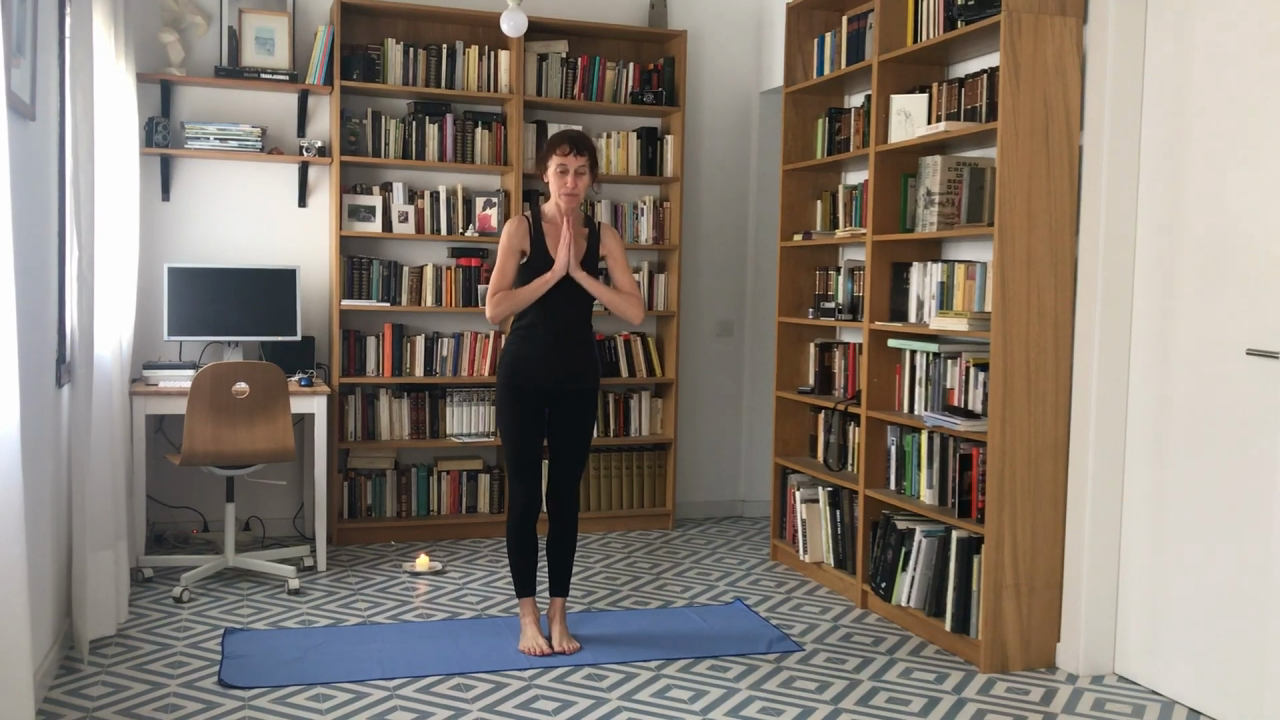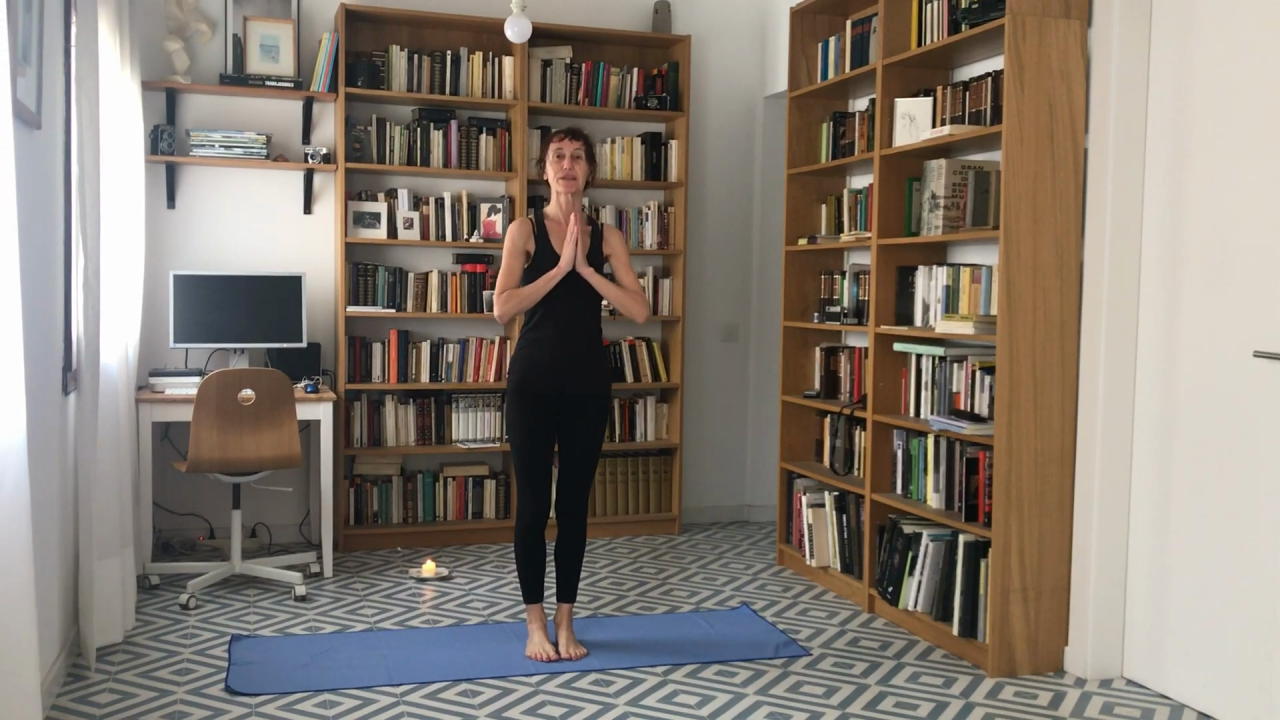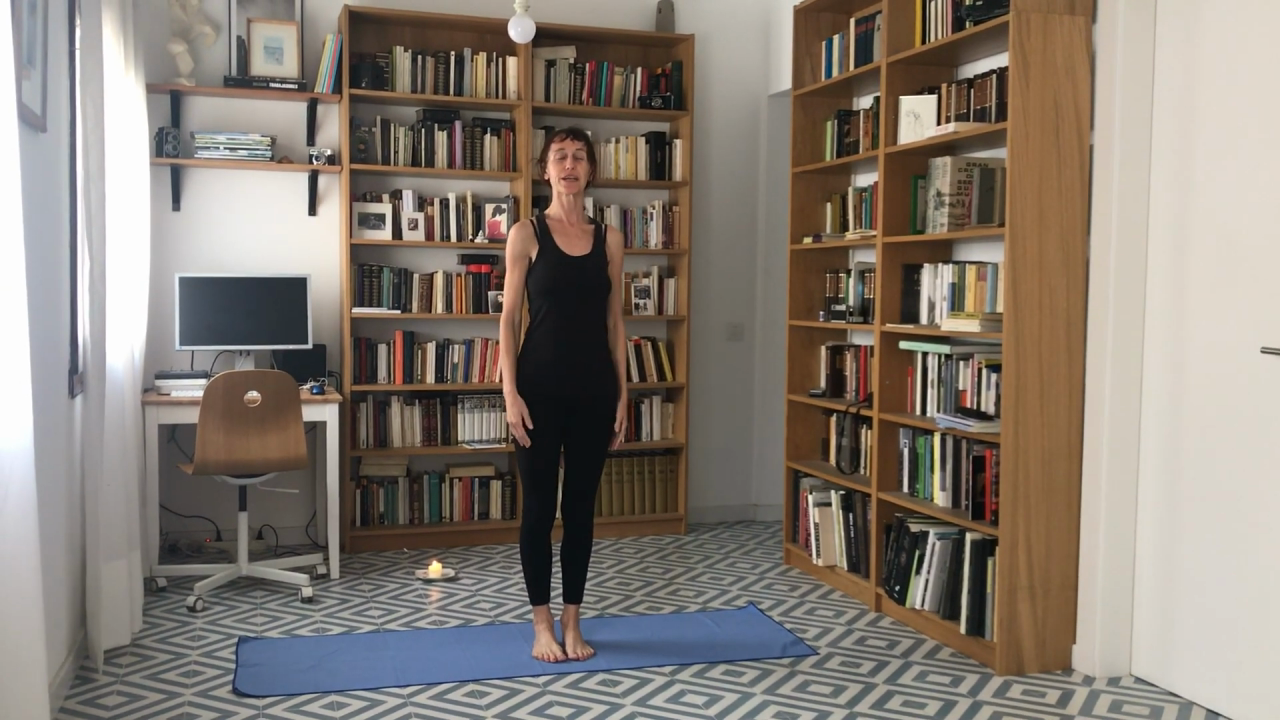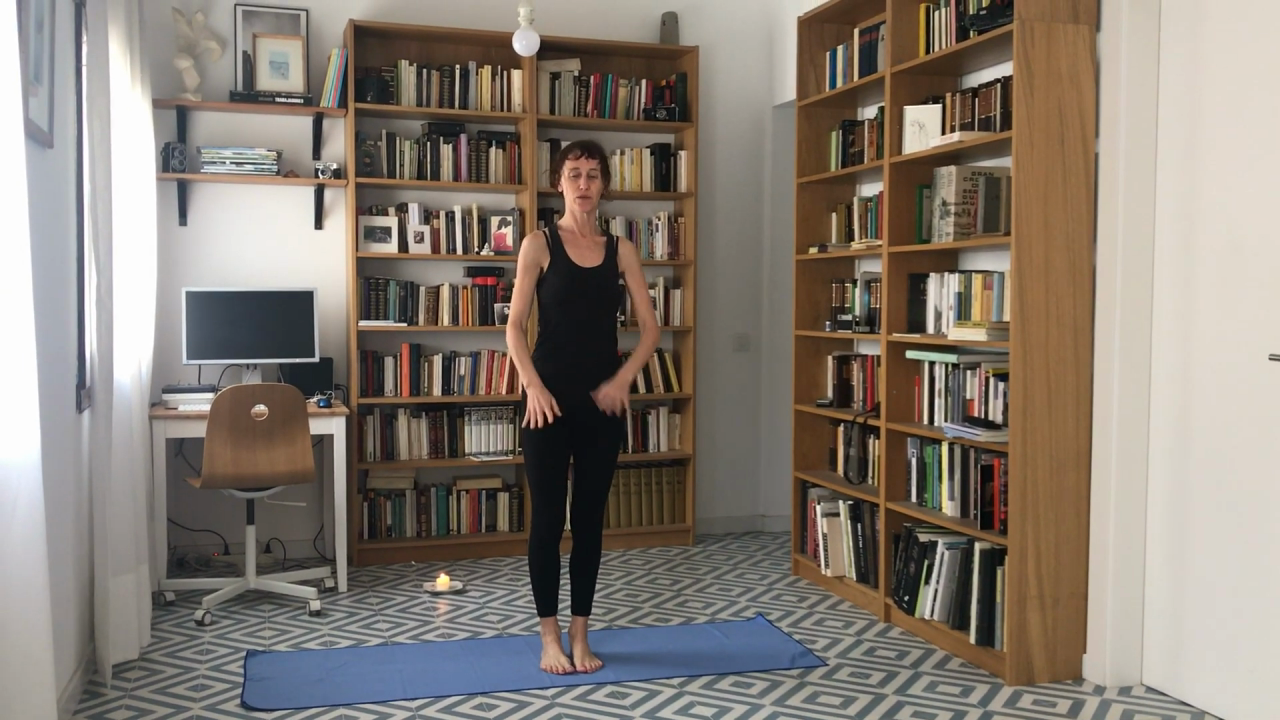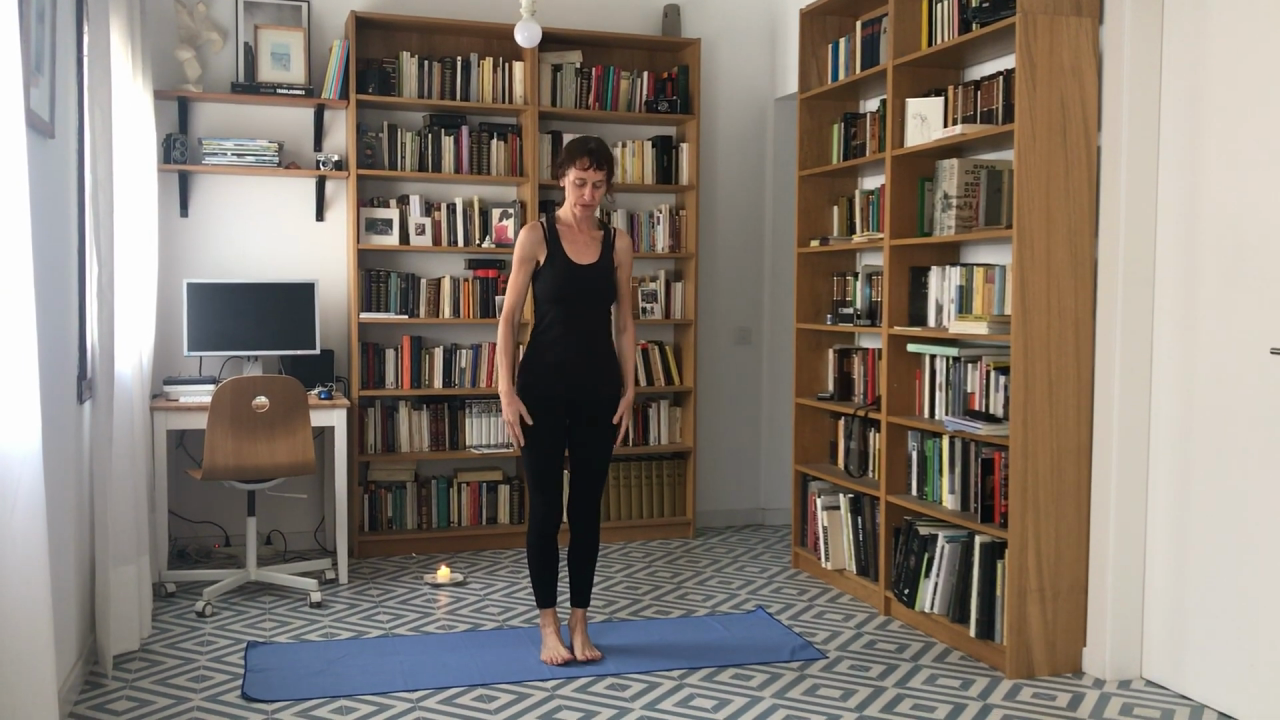
dt=1s
person 1, frame 1
left shoulder: (603, 236)
right shoulder: (521, 228)
left elbow: (635, 311)
right elbow: (495, 308)
left wrist: (579, 272)
right wrist: (554, 271)
left hip: (577, 376)
right hip: (523, 374)
left knee: (565, 496)
right knee: (525, 496)
left ankle: (558, 615)
right ankle: (528, 618)
person 1, frame 2
left shoulder: (606, 235)
right shoulder: (525, 230)
left elbow: (639, 309)
right elbow: (501, 307)
left wrist: (586, 268)
right wrist: (560, 267)
left hip: (588, 378)
right hip: (534, 377)
left knee: (574, 502)
right knee: (533, 502)
left ankle: (566, 621)
right ankle: (536, 624)
person 1, frame 3
left shoulder: (608, 238)
right shoulder: (527, 234)
left elbow: (614, 322)
right elbow: (509, 319)
left wrist: (622, 394)
right wrist: (511, 392)
left hip: (593, 384)
right hip: (541, 382)
left knee: (581, 505)
right knee: (540, 505)
left ankle: (572, 622)
right ankle: (542, 624)
person 1, frame 4
left shoulder: (621, 249)
right shoulder: (539, 244)
left elbow: (650, 326)
right elbow: (515, 325)
left wrist: (625, 375)
right wrist: (533, 385)
left hip: (604, 396)
right hip: (549, 397)
left knee: (589, 516)
right knee: (548, 516)
left ankle: (580, 634)
right ankle: (550, 636)
person 1, frame 5
left shoulder: (618, 242)
right shoulder: (536, 236)
left elbow: (624, 322)
right elbow: (508, 318)
left wrist: (629, 388)
right wrist: (507, 391)
left hip: (598, 387)
right hip: (544, 385)
left knee: (587, 508)
right knee: (546, 508)
left ankle: (580, 624)
right ankle: (549, 626)
